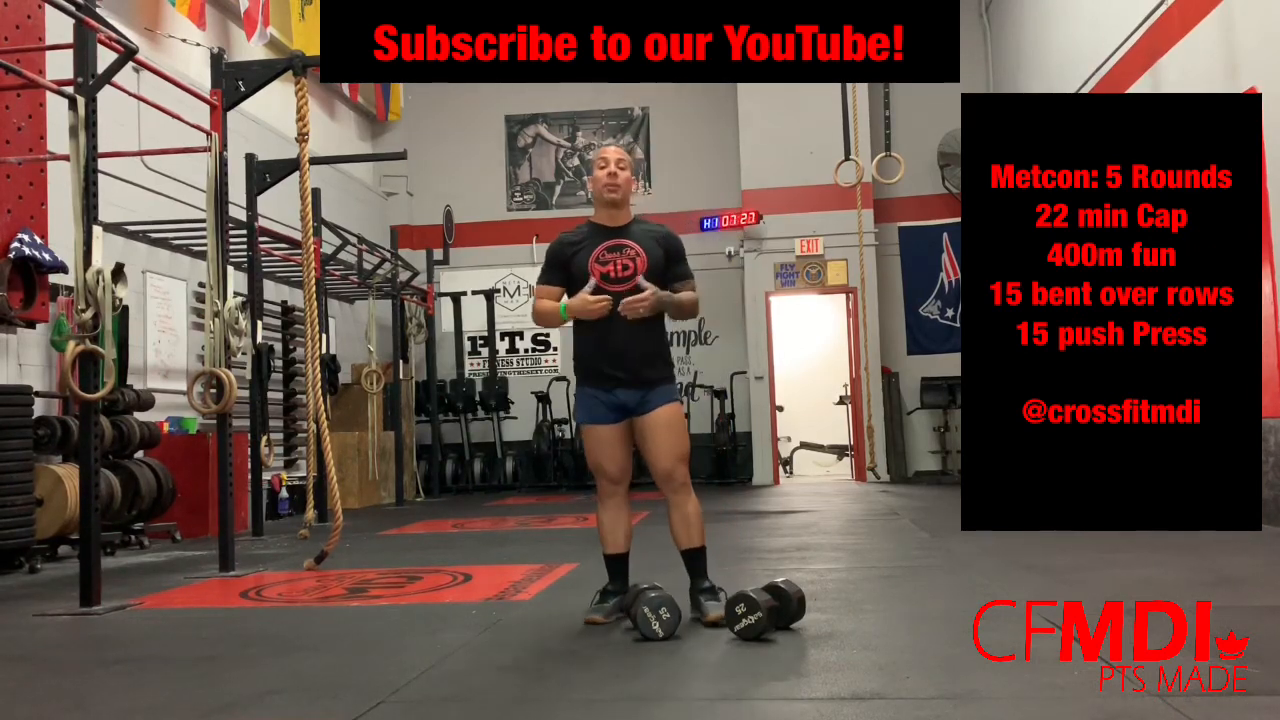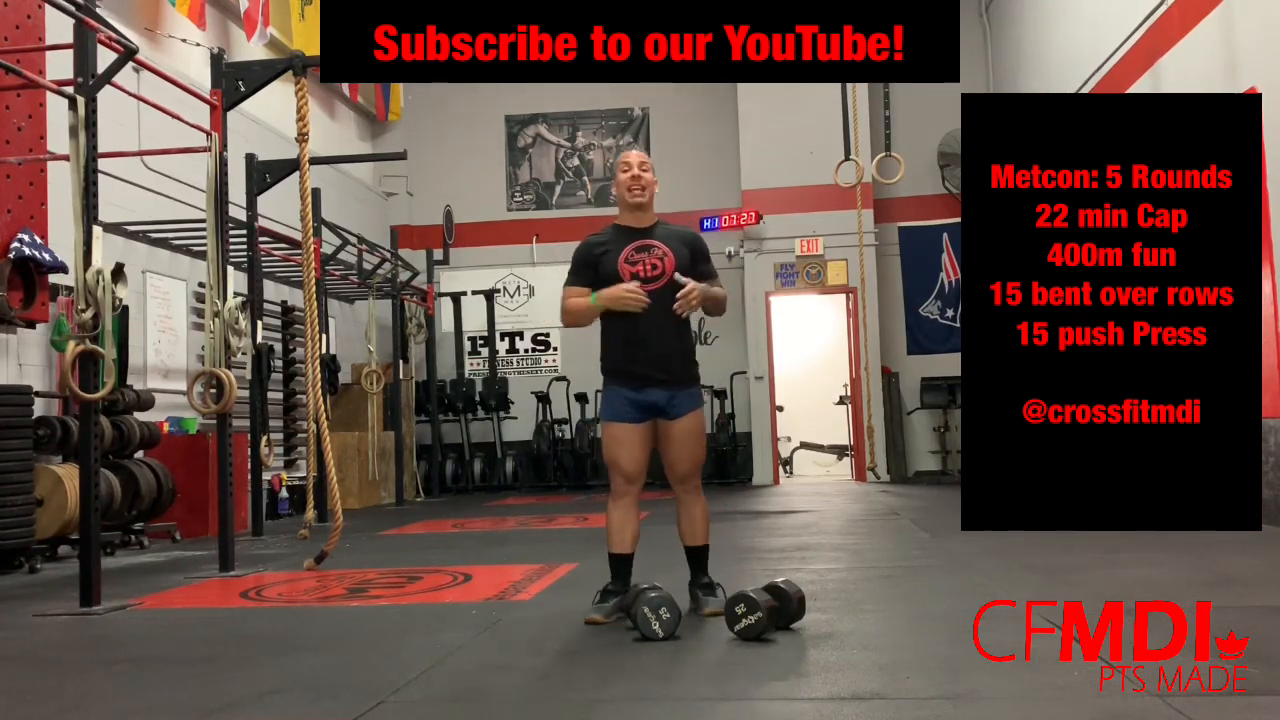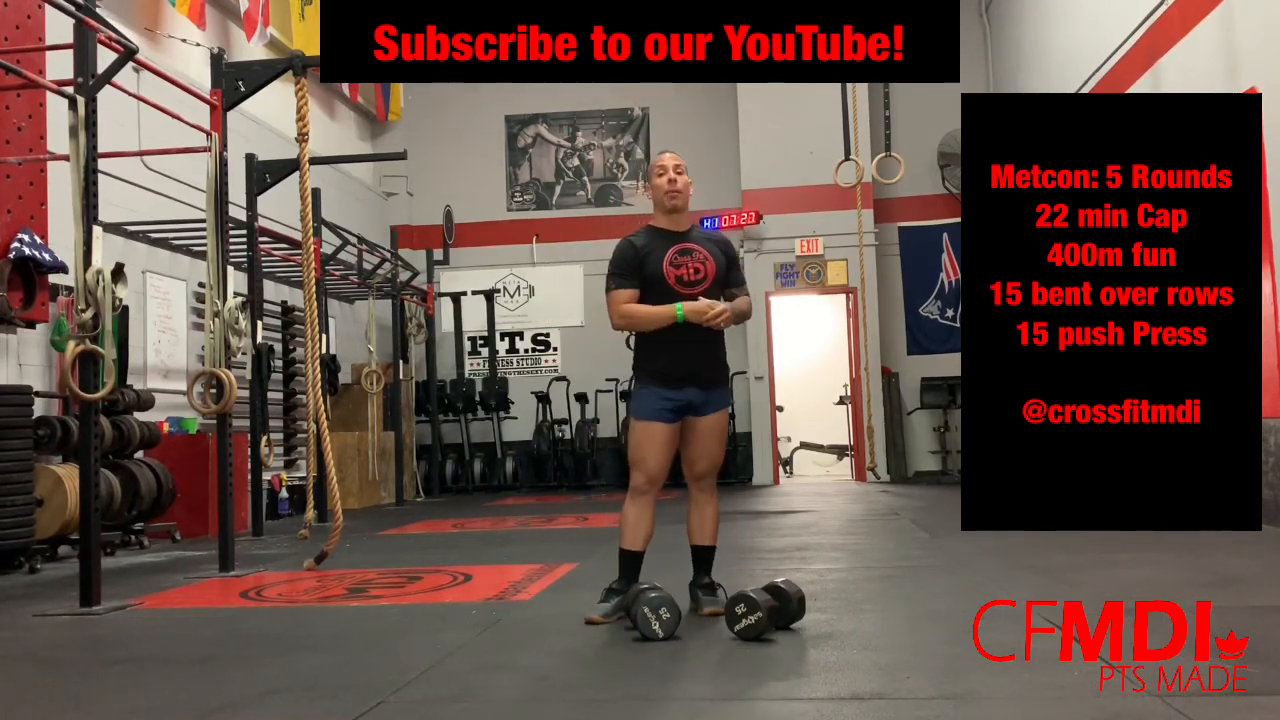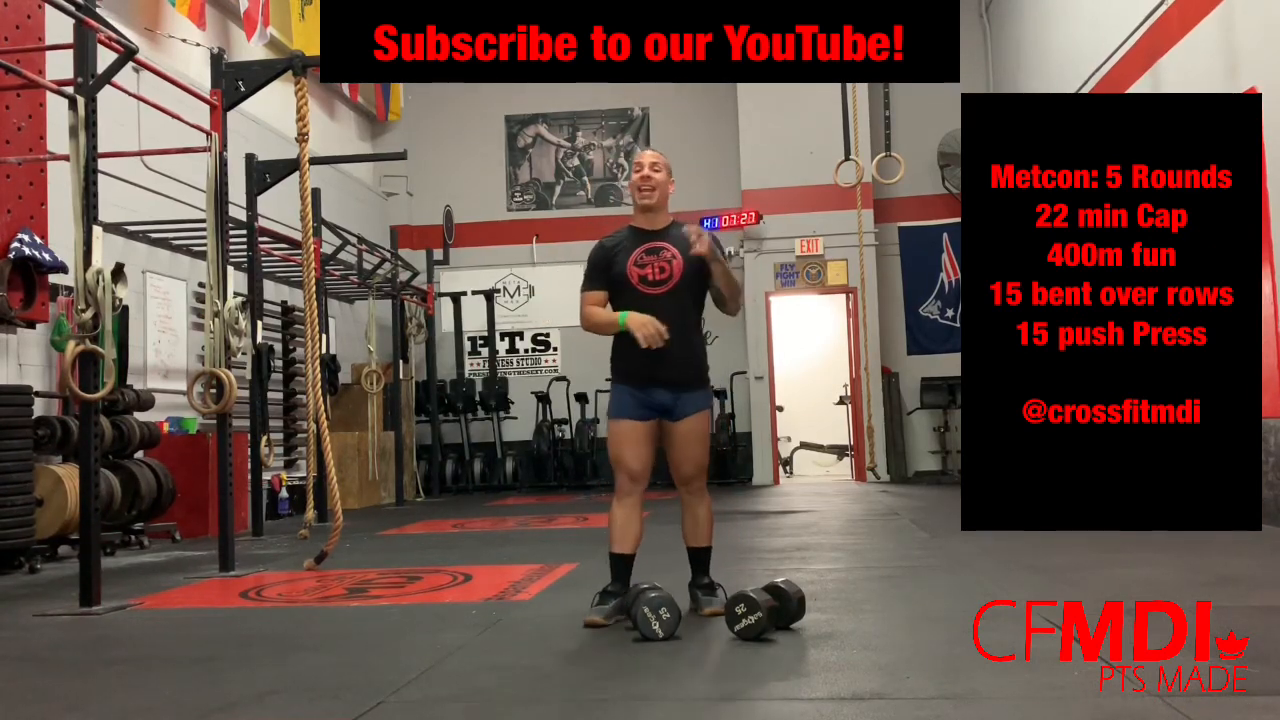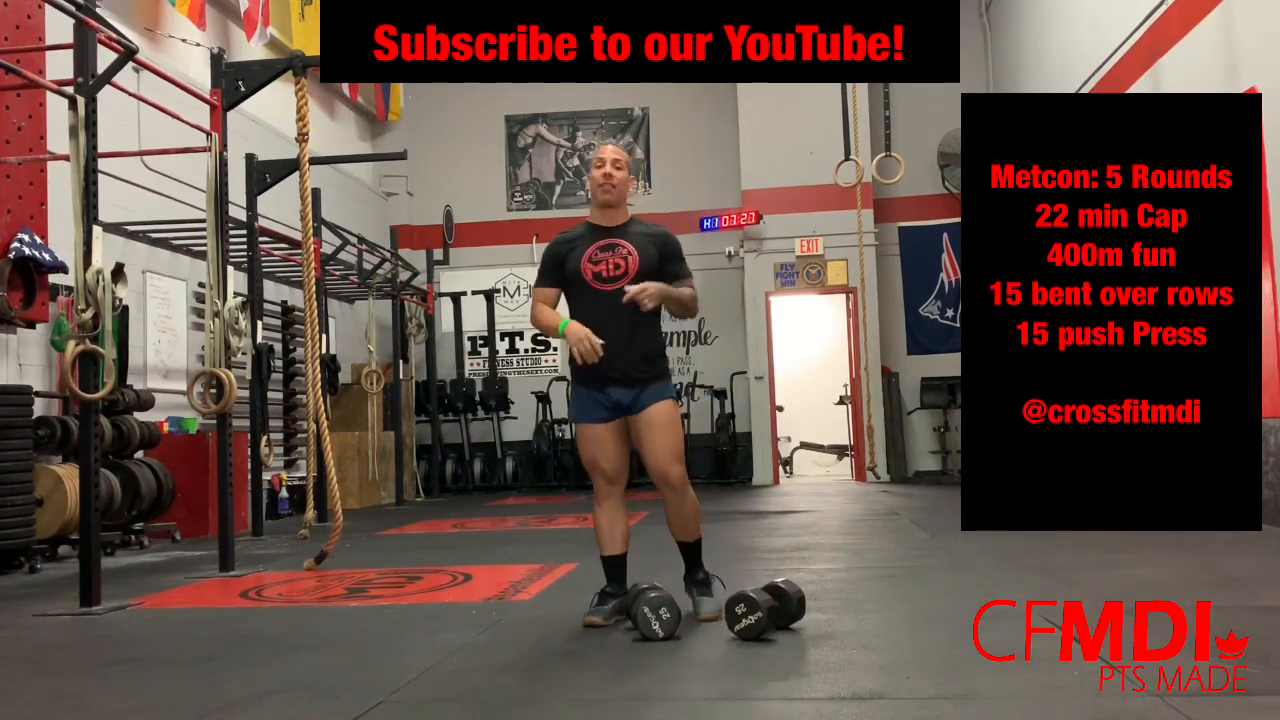
dt=0.5s
person 1, frame 1
left shoulder: (661, 239)
right shoulder: (567, 245)
left elbow: (692, 302)
right elbow: (540, 310)
left wrist: (662, 300)
right wrist: (572, 308)
left hip: (655, 384)
right hip: (597, 389)
left knee: (676, 480)
right knee: (610, 486)
left ankle: (702, 585)
right ankle: (617, 588)
person 1, frame 2
left shoulder: (686, 240)
right shoulder: (595, 247)
left elbow: (720, 302)
right elbow: (569, 314)
left wrist: (702, 292)
right wrist: (606, 297)
left hip: (681, 384)
right hip: (624, 387)
left knee: (688, 482)
right knee: (624, 485)
left ankle: (701, 581)
right ankle: (618, 588)
person 1, frame 3
left shoulder: (719, 244)
right shoulder: (634, 248)
left elbow: (743, 300)
right elbow: (620, 315)
left wrist: (730, 310)
right wrist: (685, 310)
left hip: (711, 384)
right hip: (657, 386)
left knee: (704, 481)
right knee: (644, 484)
left ankle: (702, 581)
right ankle: (623, 585)
person 1, frame 4
left shoulder: (696, 241)
right shoulder: (608, 249)
left elbow: (733, 306)
right elbow: (589, 313)
left wrist: (713, 259)
right wrist: (628, 318)
left hip: (688, 384)
right hip: (631, 386)
left knee: (692, 483)
right knee: (628, 484)
left ankle: (701, 582)
right ankle: (617, 589)
person 1, frame 5
left shoulder: (658, 240)
right shoulder: (563, 246)
left elbow: (690, 307)
right elbow: (539, 309)
left wrist: (665, 291)
right wrist: (568, 325)
left hip: (650, 381)
right hip: (592, 387)
left knee: (672, 478)
right knee: (607, 486)
left ankle: (697, 574)
right ankle: (615, 590)
